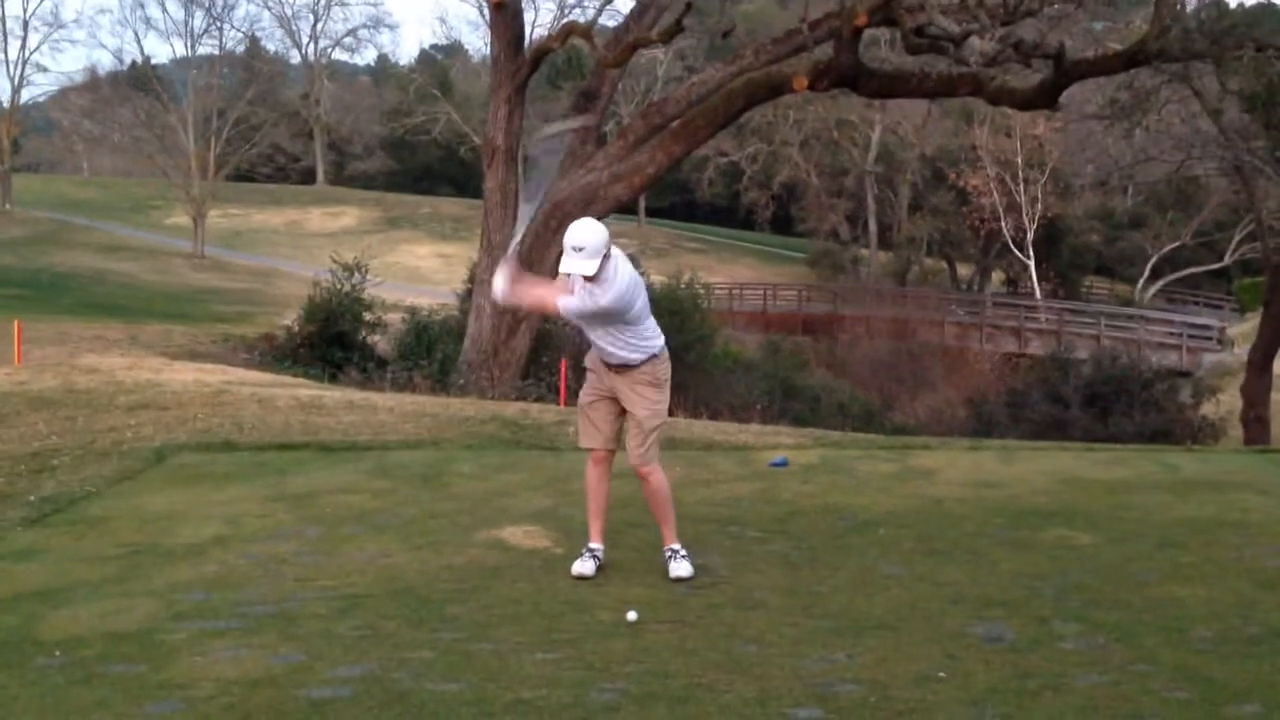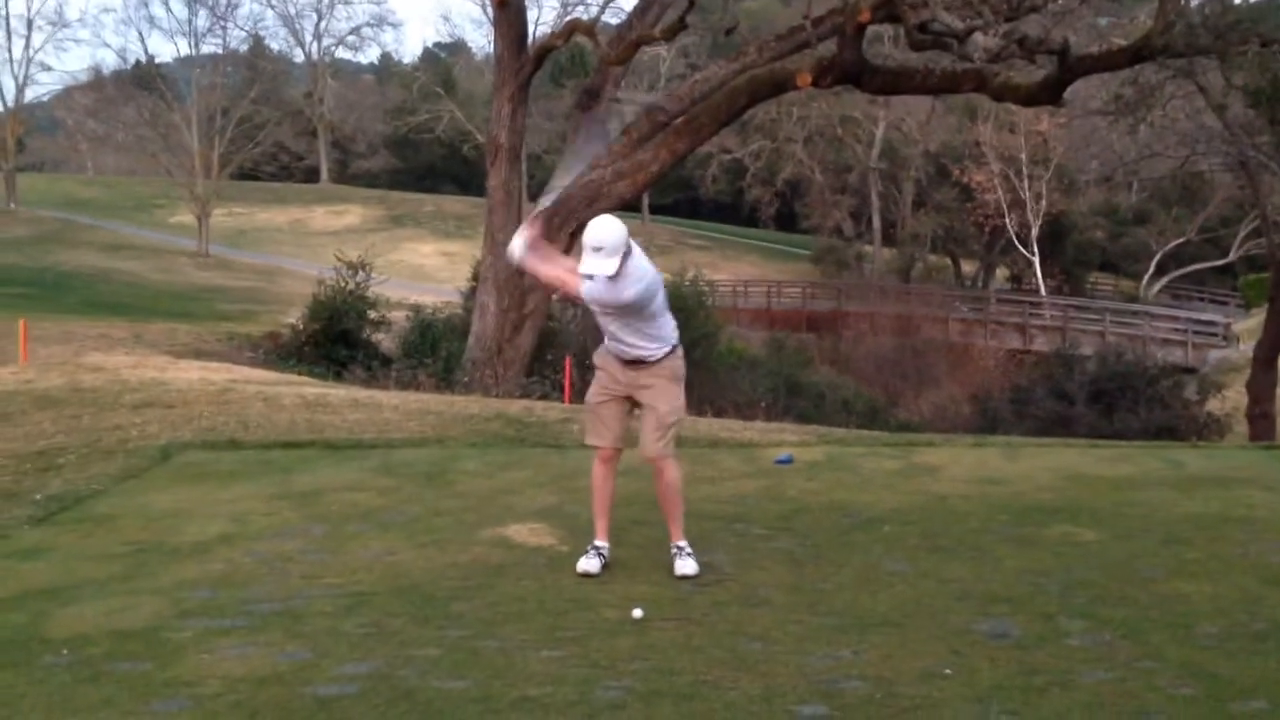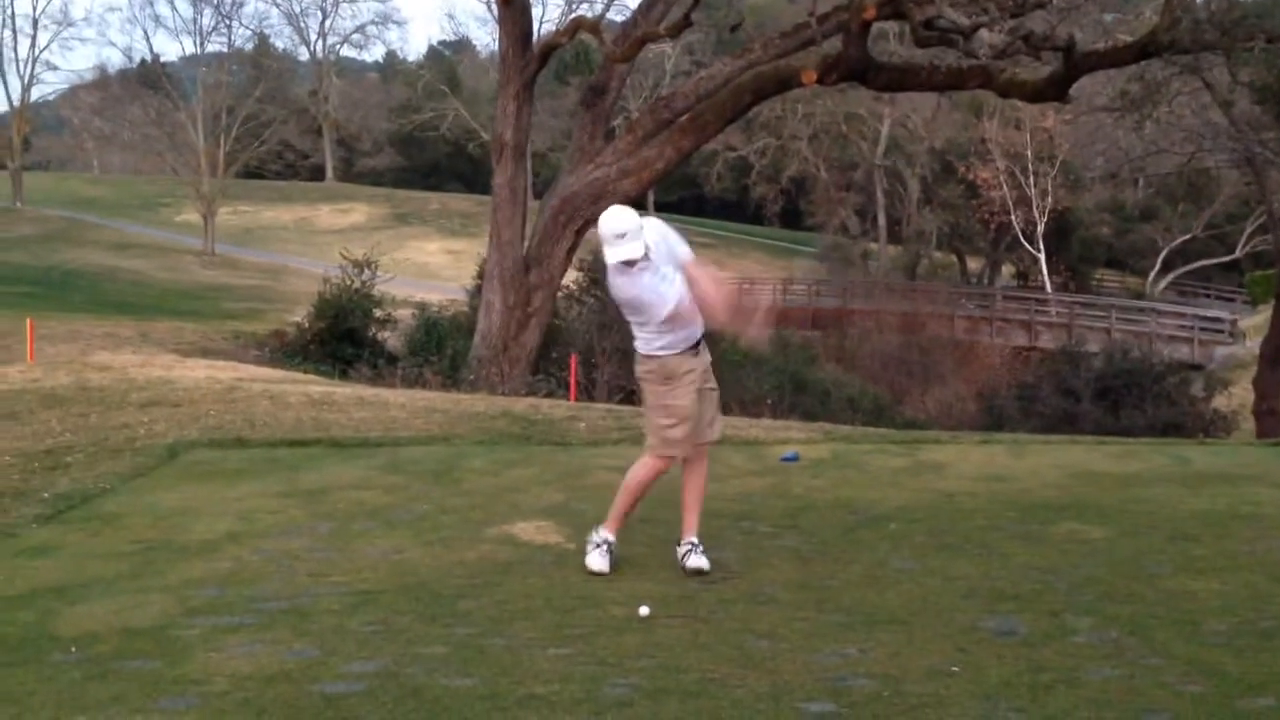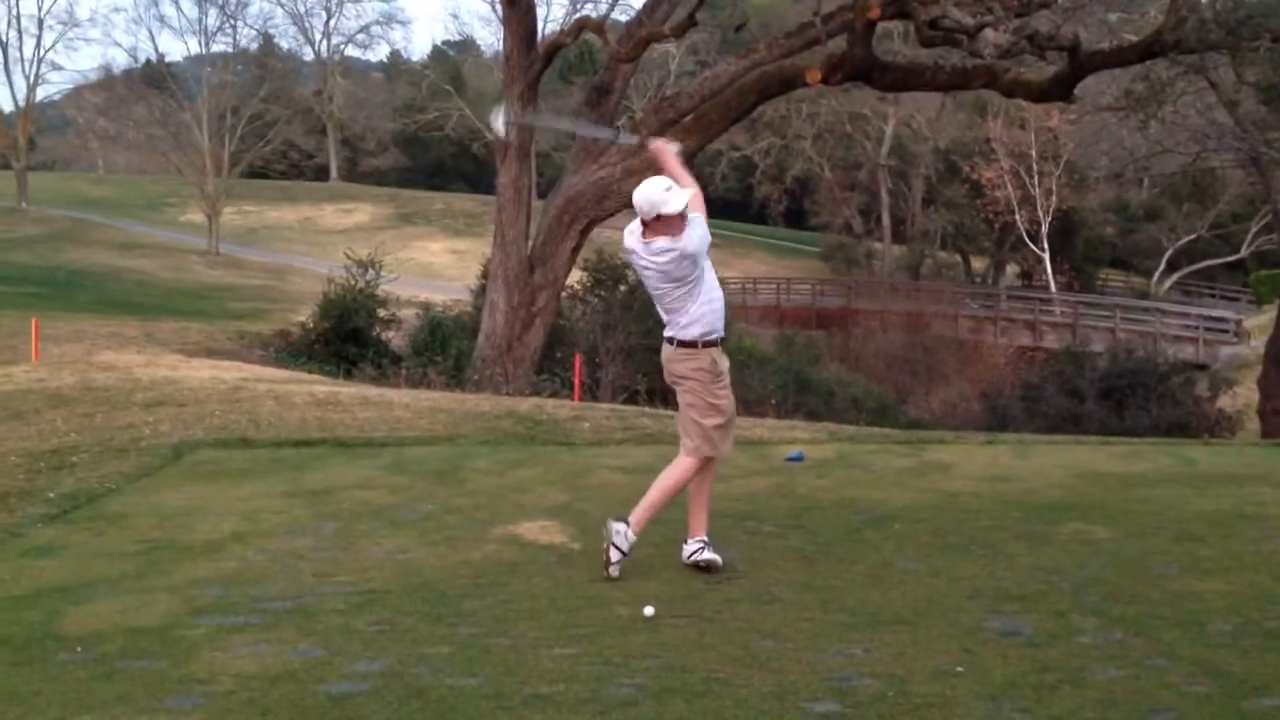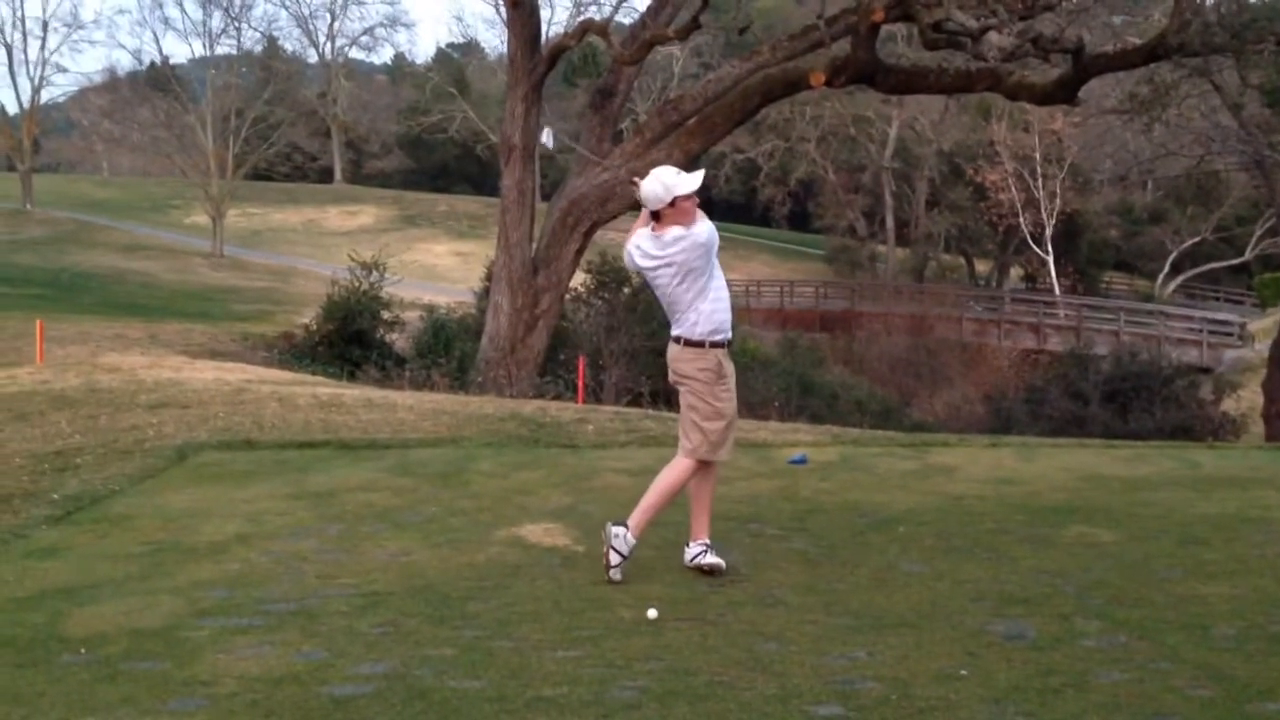
dt=0.3s
person 1, frame 1
left shoulder: (612, 293)
right shoulder: (585, 261)
left elbow: (557, 306)
right elbow: (566, 291)
left wrist: (510, 293)
right wrist: (521, 279)
left hip: (643, 372)
right hip: (603, 365)
left knee: (644, 465)
right knee: (598, 456)
left ankle: (673, 547)
right ankle: (595, 546)
person 1, frame 2
left shoulder: (637, 284)
right shoulder: (602, 254)
left elbow: (572, 287)
right elbow: (578, 272)
left wrist: (526, 258)
right wrist: (537, 244)
left hip: (659, 368)
right hip: (614, 362)
left knee: (660, 458)
right knee: (606, 453)
left ankle: (679, 544)
right ankle: (601, 542)
person 1, frame 3
left shoulder: (653, 229)
right shoulder: (624, 283)
left elbow: (697, 272)
right elbow: (682, 310)
left wrist: (730, 303)
right wrist: (736, 316)
left hip: (695, 352)
right hip: (664, 366)
left knee: (699, 450)
right knee: (661, 457)
left ankle: (689, 541)
right ankle: (606, 534)
person 1, frame 4
left shoulder: (635, 238)
right shoulder: (684, 249)
right elbow: (698, 202)
left wrist: (664, 164)
right wrist: (671, 158)
left hip: (691, 350)
right hip: (698, 357)
left knee: (708, 449)
right knee: (696, 453)
left ankle: (696, 538)
right ankle: (628, 528)
person 1, frame 5
left shoulder: (641, 246)
right shoulder: (699, 239)
left elbow: (631, 251)
right elbow: (700, 217)
left wrist: (648, 204)
right wrist: (659, 197)
left hip: (691, 351)
right hip: (704, 356)
left knee: (709, 451)
right knee: (693, 454)
left ankle: (698, 543)
right ankle: (627, 531)
